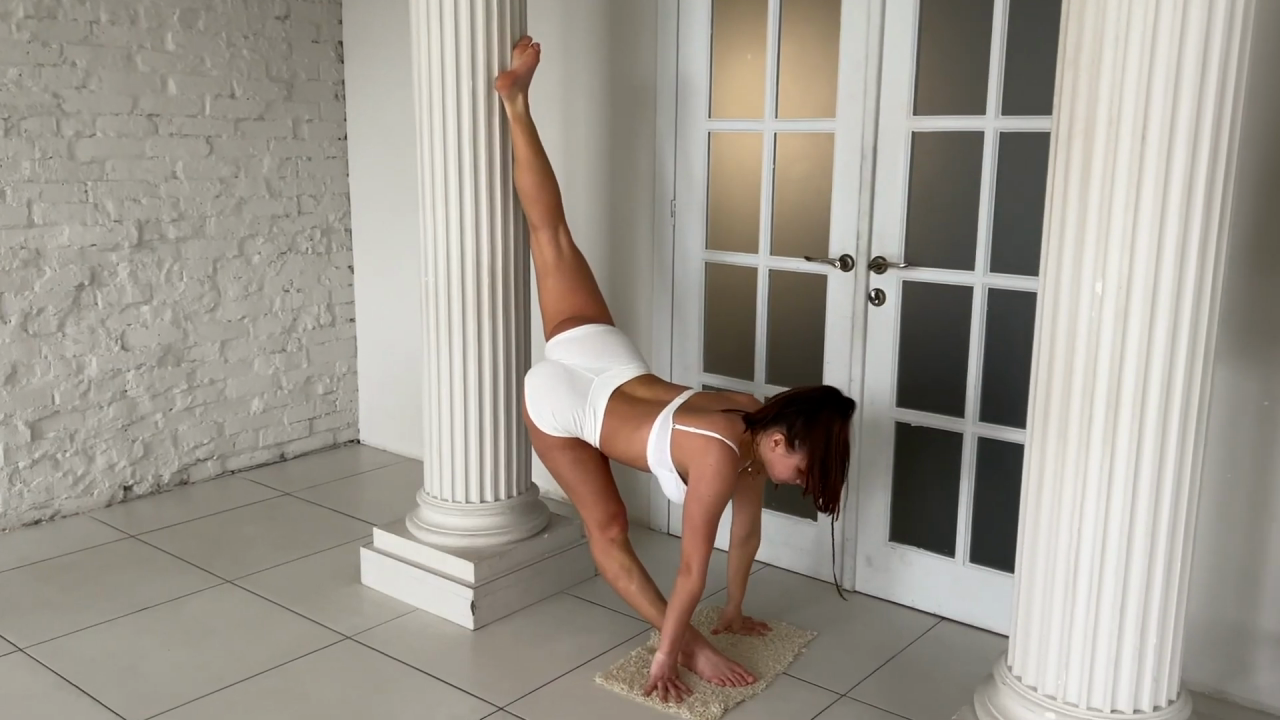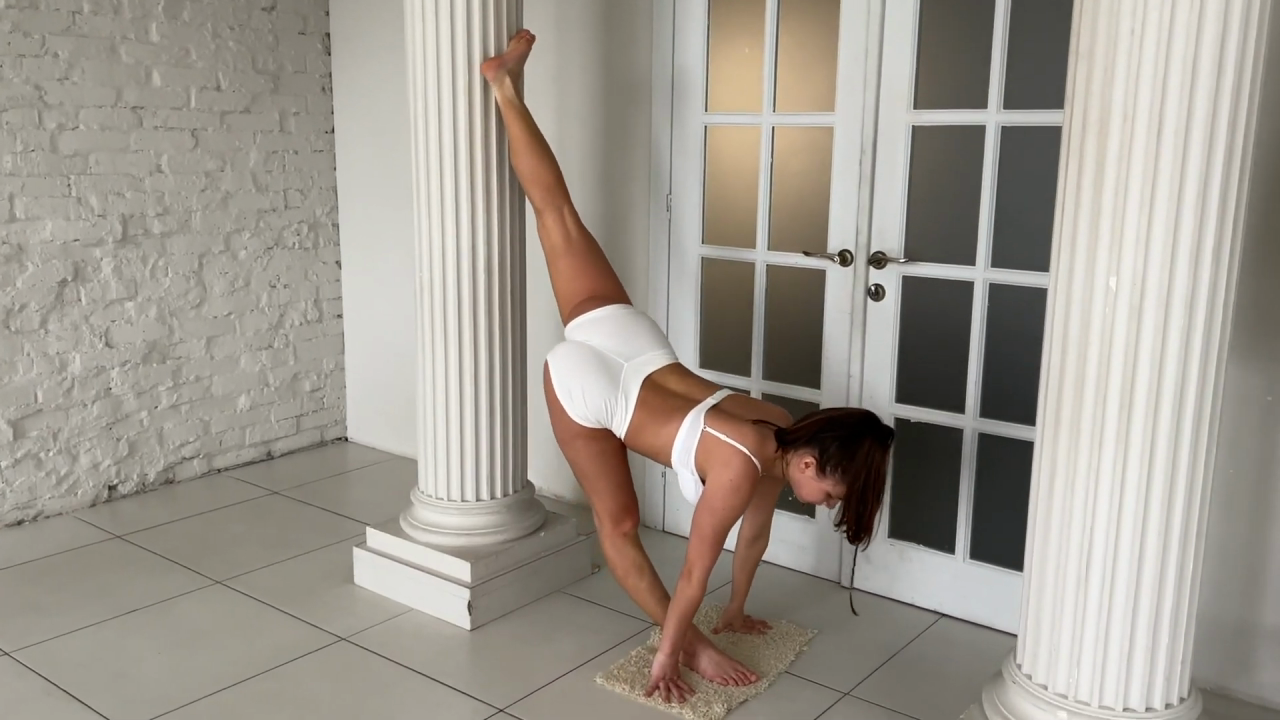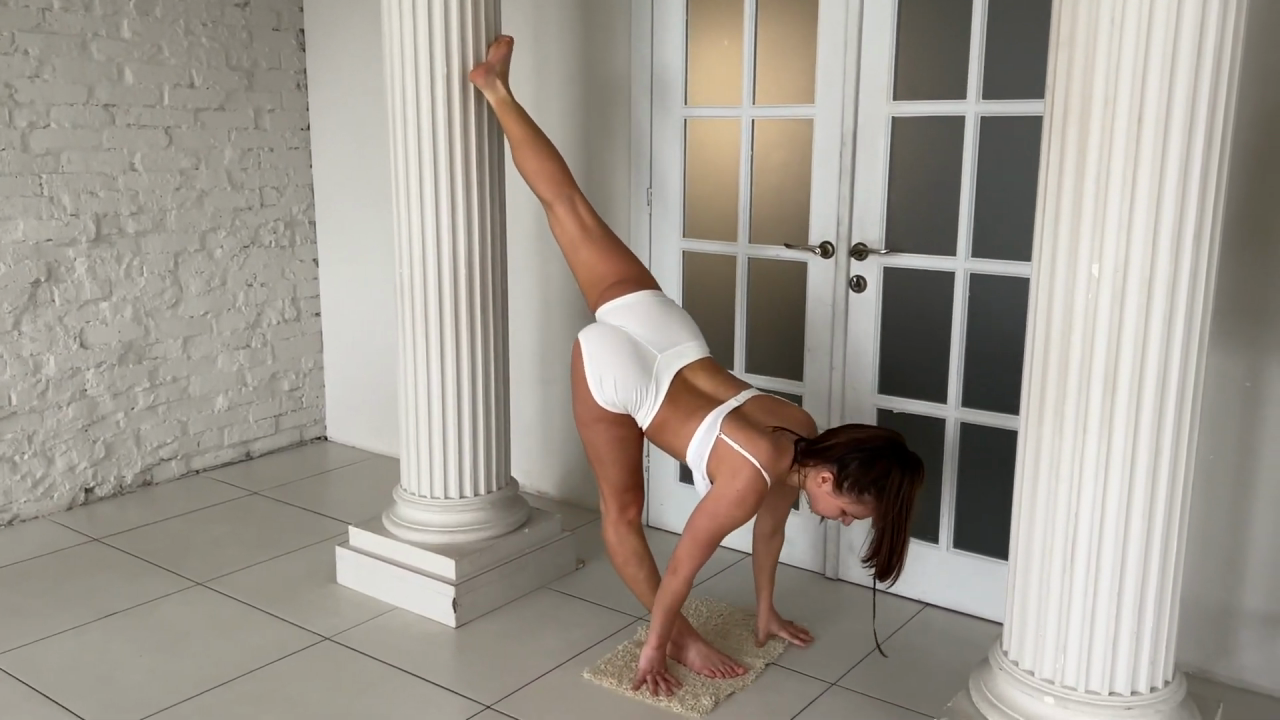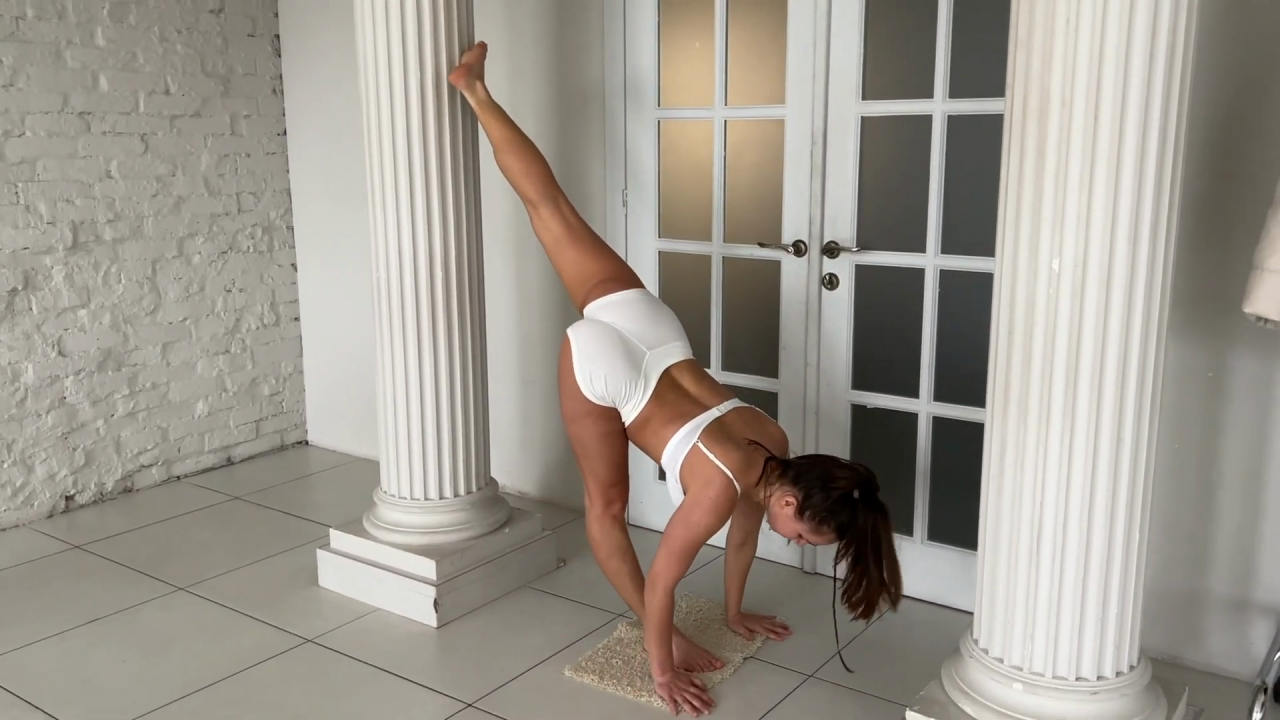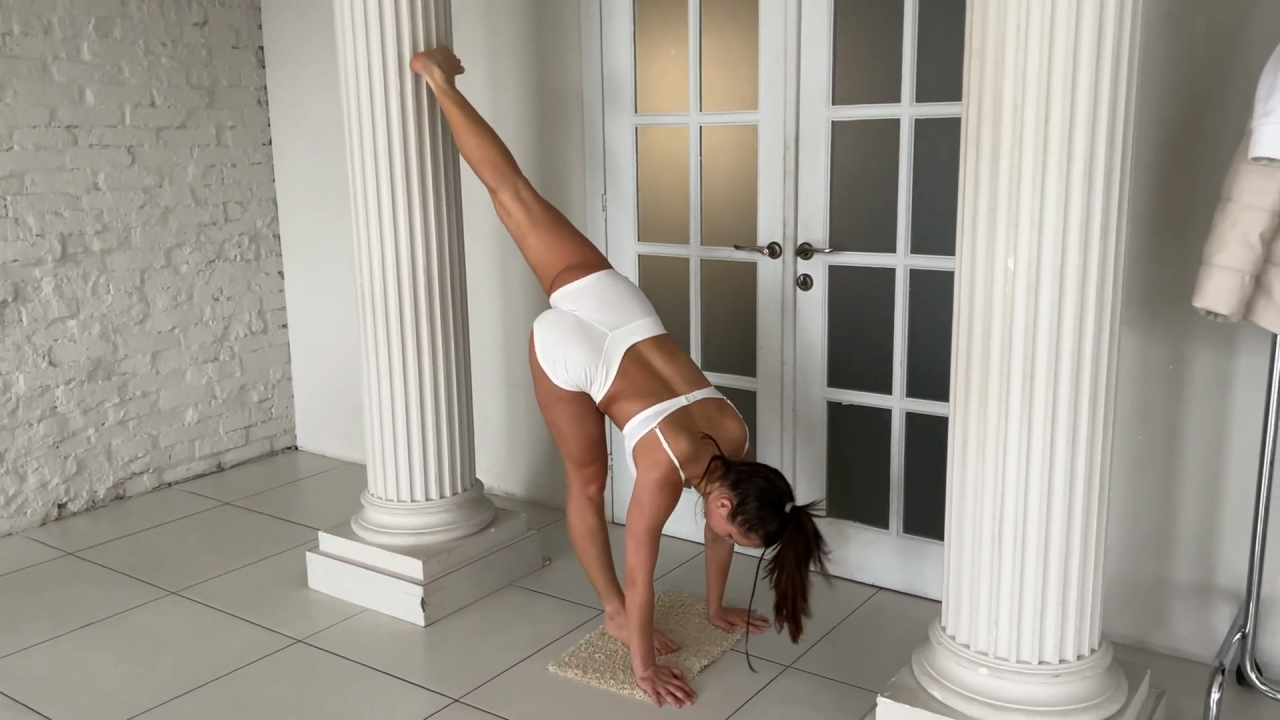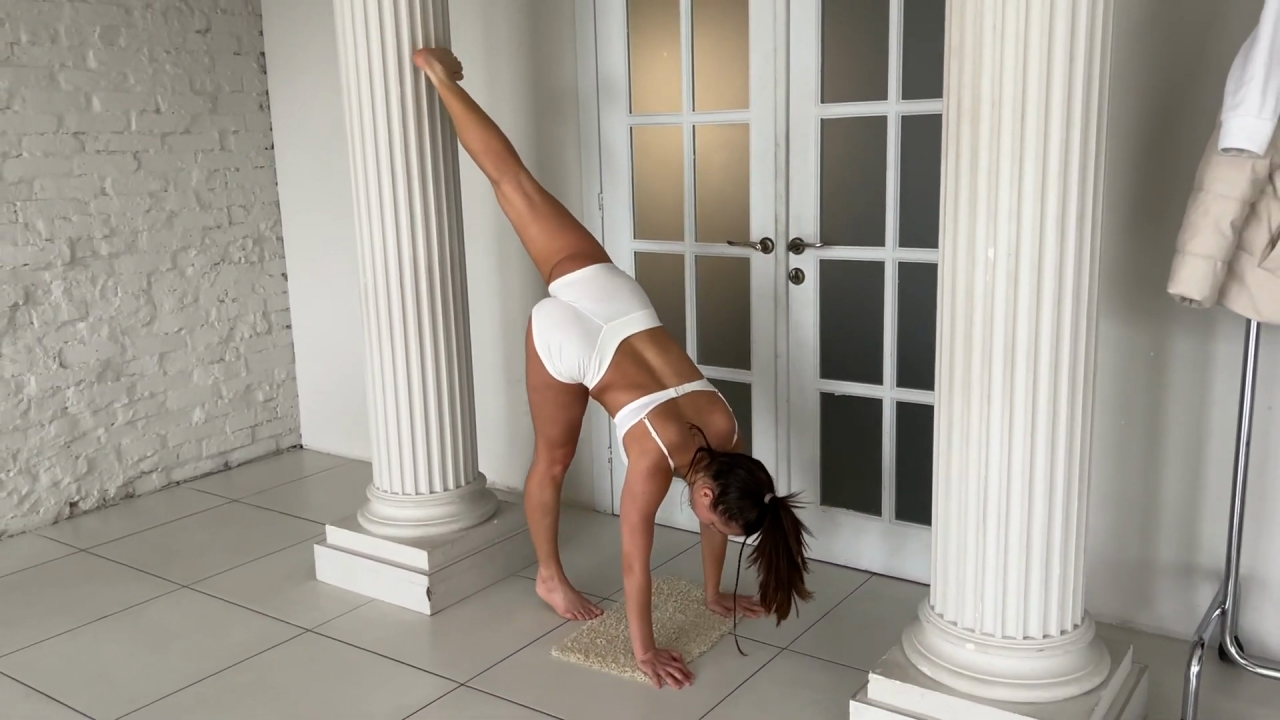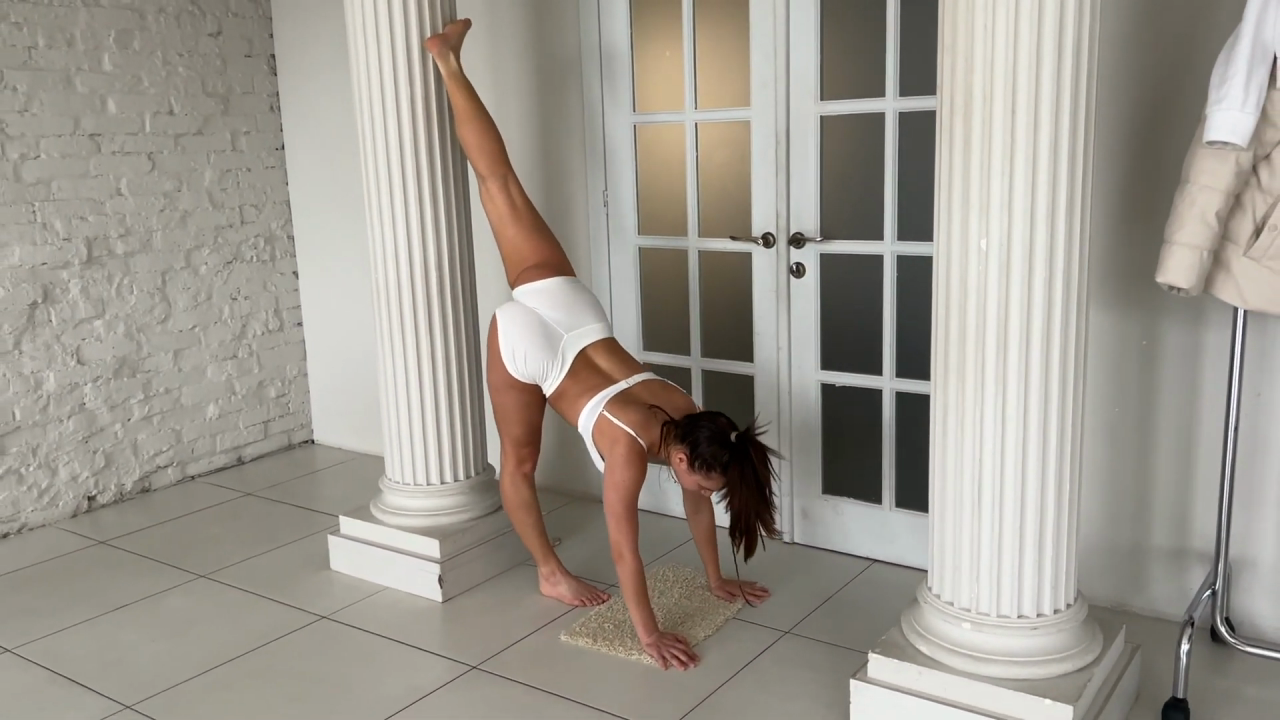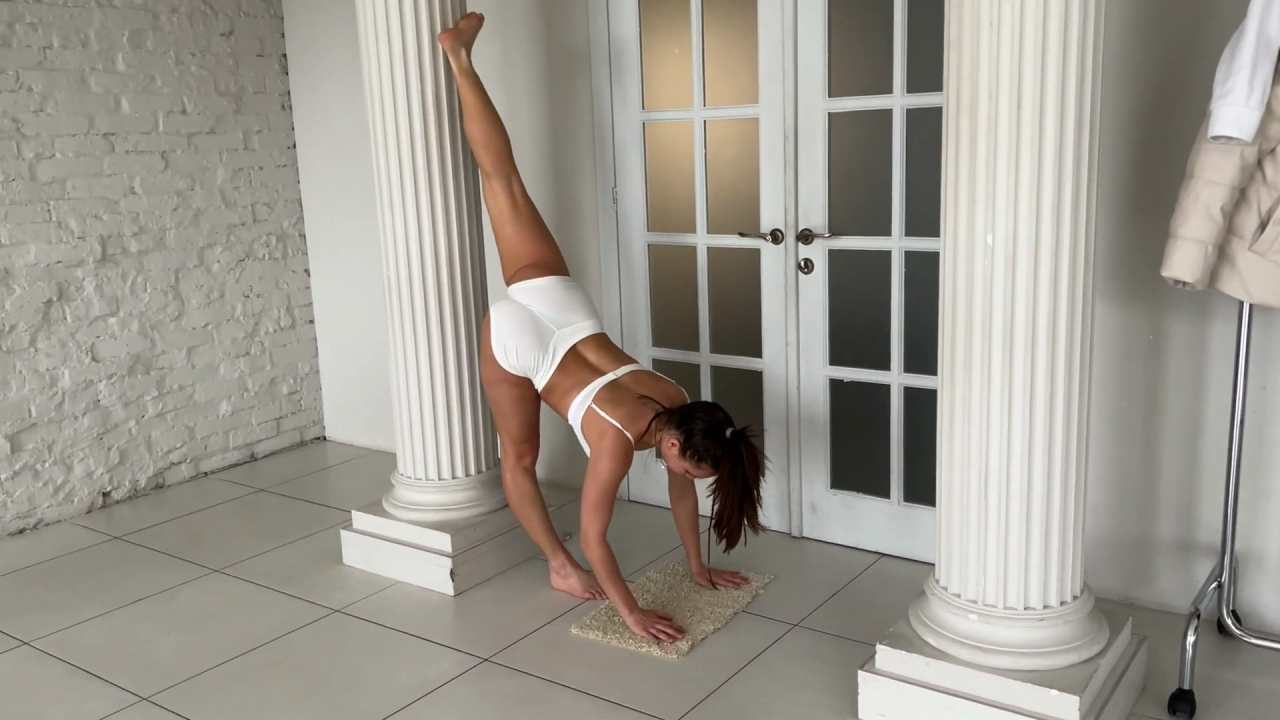
dt=0.5s
person 1, frame 1
left shoulder: (756, 427)
right shoulder: (720, 458)
left elbow: (747, 528)
right elbow: (692, 568)
left wrist: (734, 612)
right wrist: (672, 650)
left hip: (599, 356)
right hip: (557, 397)
right knee: (608, 529)
left ankle: (517, 101)
person 1, frame 2
left shoulder: (782, 437)
right shoulder: (741, 468)
left elbow: (755, 531)
right elbow: (695, 573)
left wrist: (736, 611)
right wrist: (674, 652)
left hip: (623, 338)
right hip: (586, 380)
left knee: (560, 215)
right knee: (618, 523)
left ankle: (509, 87)
person 1, frame 3
left shoulder: (802, 434)
right shoulder: (751, 478)
left elbow: (771, 525)
right elbow: (683, 569)
left wrist: (766, 613)
right wrist: (658, 646)
left hip: (653, 325)
right hip: (616, 366)
right knee: (622, 510)
left ankle: (497, 88)
person 1, frame 4
left shoulder: (774, 449)
right shoulder: (716, 488)
left elbow: (746, 529)
right elbow: (659, 583)
left wrist: (735, 613)
left hip: (641, 321)
right hip: (602, 361)
left knee: (556, 206)
person 1, frame 5
left shoulder: (734, 442)
right shoulder: (664, 473)
left elbow: (716, 533)
right elbow: (641, 578)
left wrist: (718, 606)
right wrist: (645, 668)
left hip: (611, 302)
right hip: (572, 345)
left knee: (517, 192)
right knee: (586, 484)
left ankle: (444, 80)
person 1, frame 6
left shoulder: (723, 438)
right shoulder: (656, 461)
left elbow: (712, 523)
right elbow: (634, 565)
left wrist: (714, 593)
right wrist: (645, 652)
left hip: (608, 297)
right hip: (569, 336)
left knee: (517, 183)
right knee: (552, 461)
left ankle: (443, 74)
right ankle: (549, 579)
person 1, frame 7
left shoulder: (688, 420)
right shoulder: (631, 449)
left elbow: (697, 507)
right elbow: (625, 551)
left wrist: (717, 580)
right wrist: (649, 636)
left hip: (563, 303)
right hip: (528, 339)
left knee: (501, 184)
right knee: (519, 462)
left ankle: (451, 63)
person 1, frame 8
left shoulder: (679, 409)
right shoulder: (619, 439)
left elbow: (681, 490)
right elbow: (594, 535)
left wrist: (698, 566)
right wrist: (633, 614)
left hip: (555, 301)
right hip: (517, 333)
left knee: (504, 179)
right knee: (520, 458)
left ankle: (462, 56)
